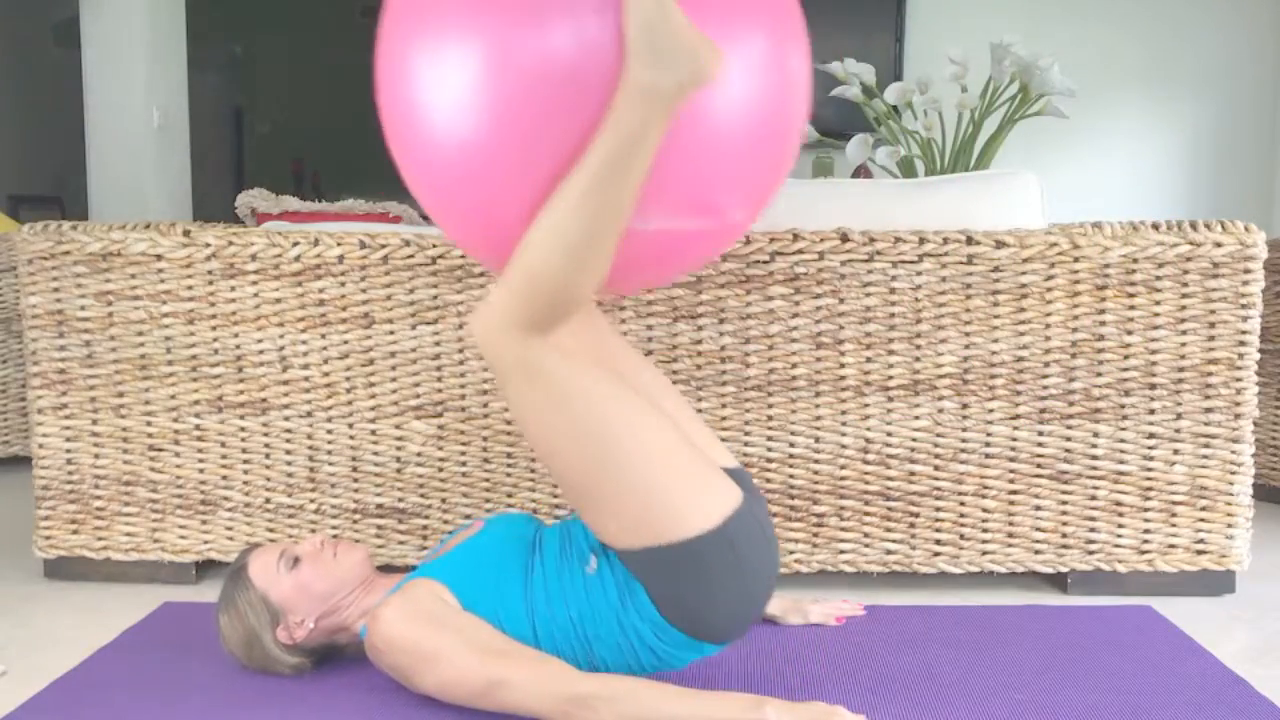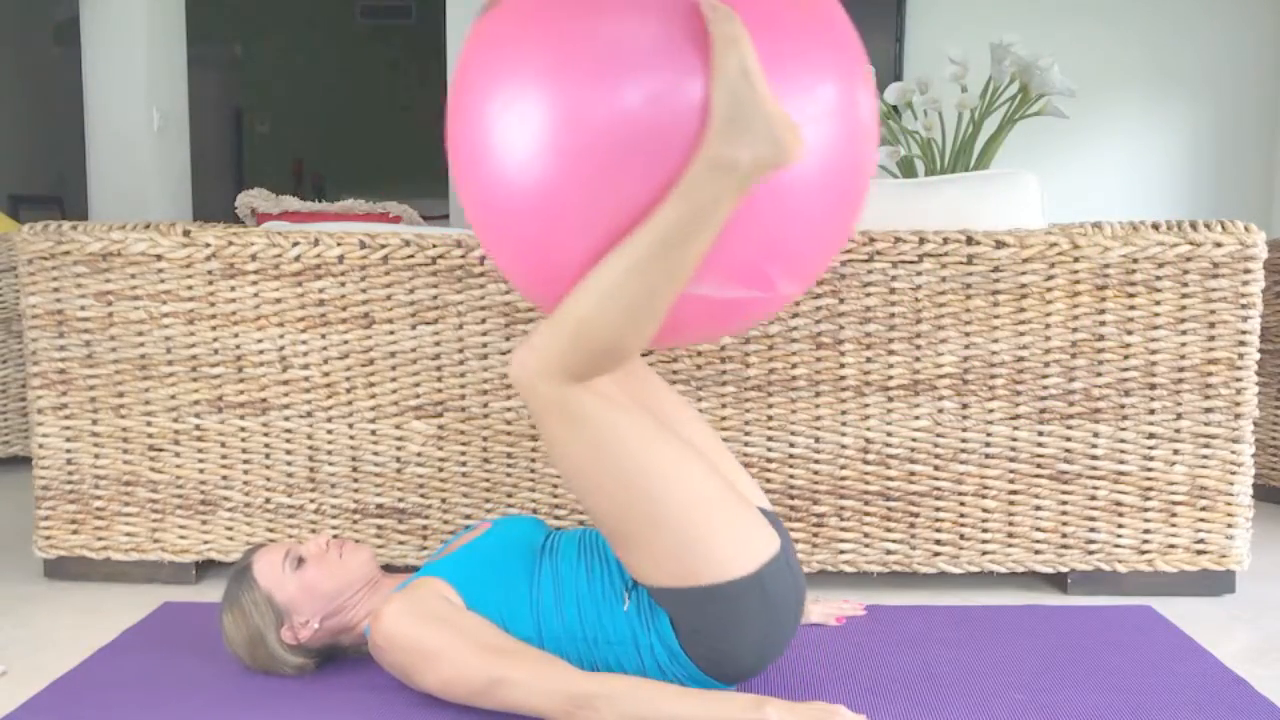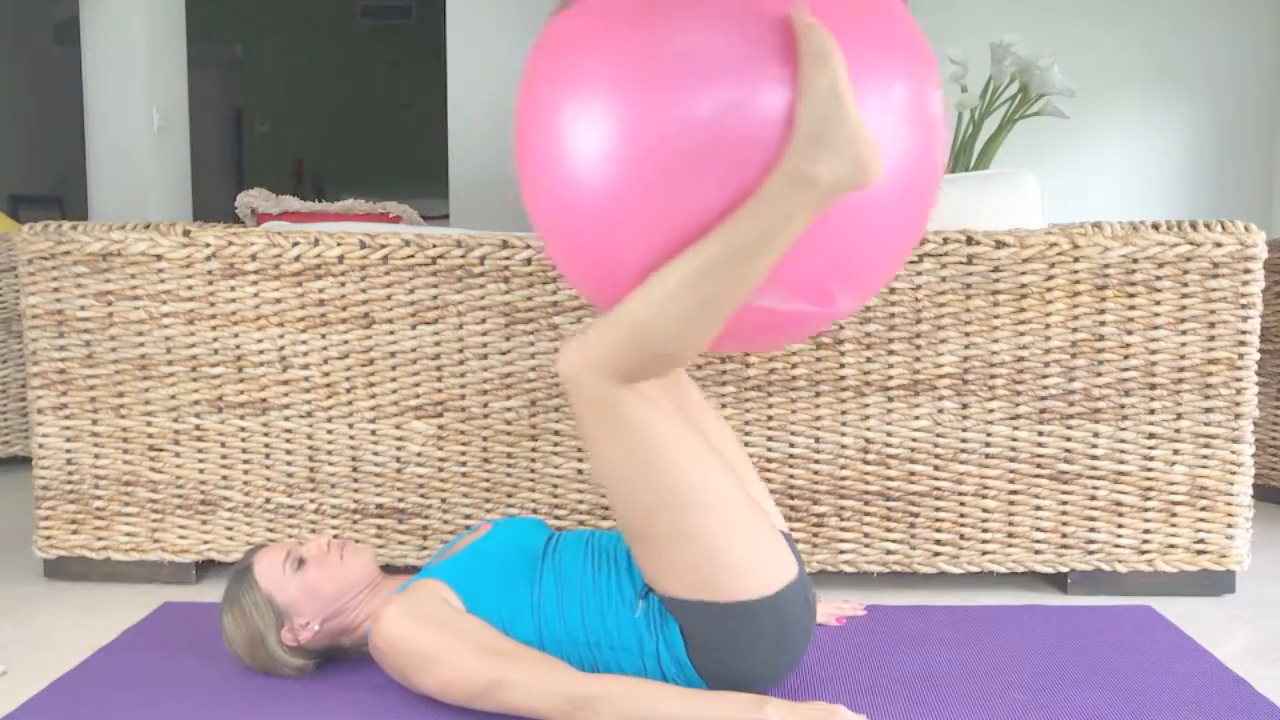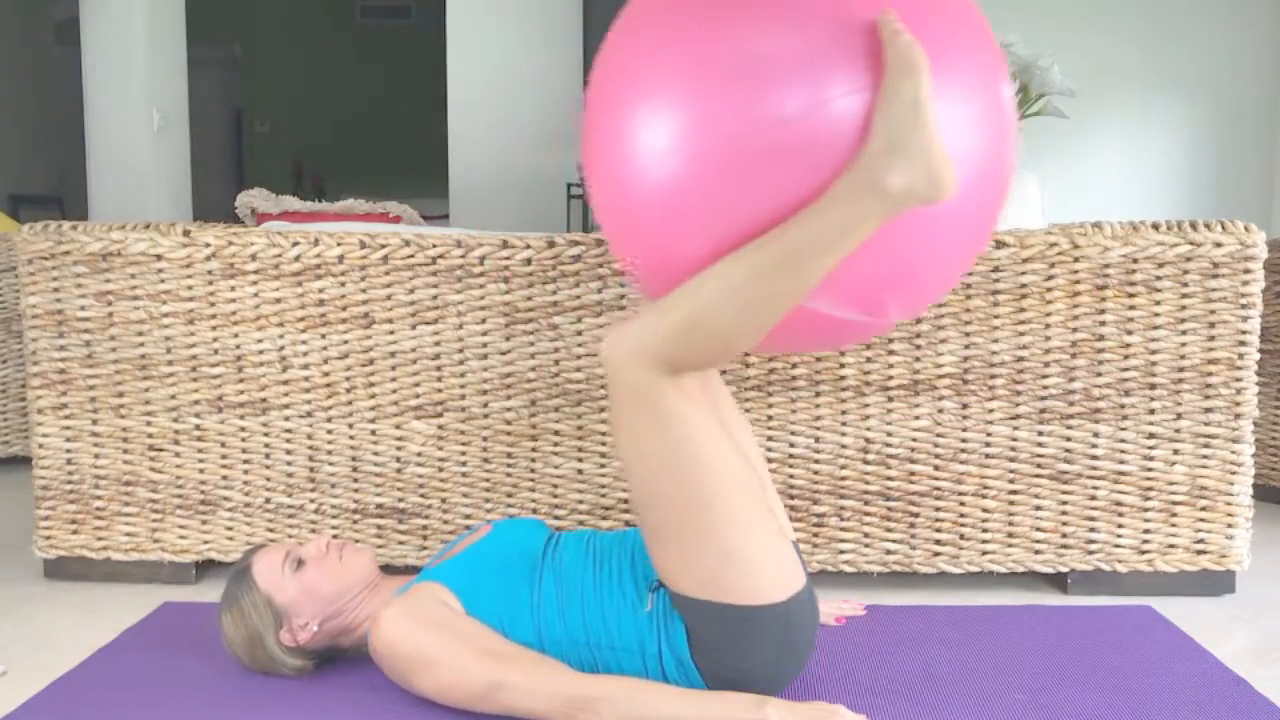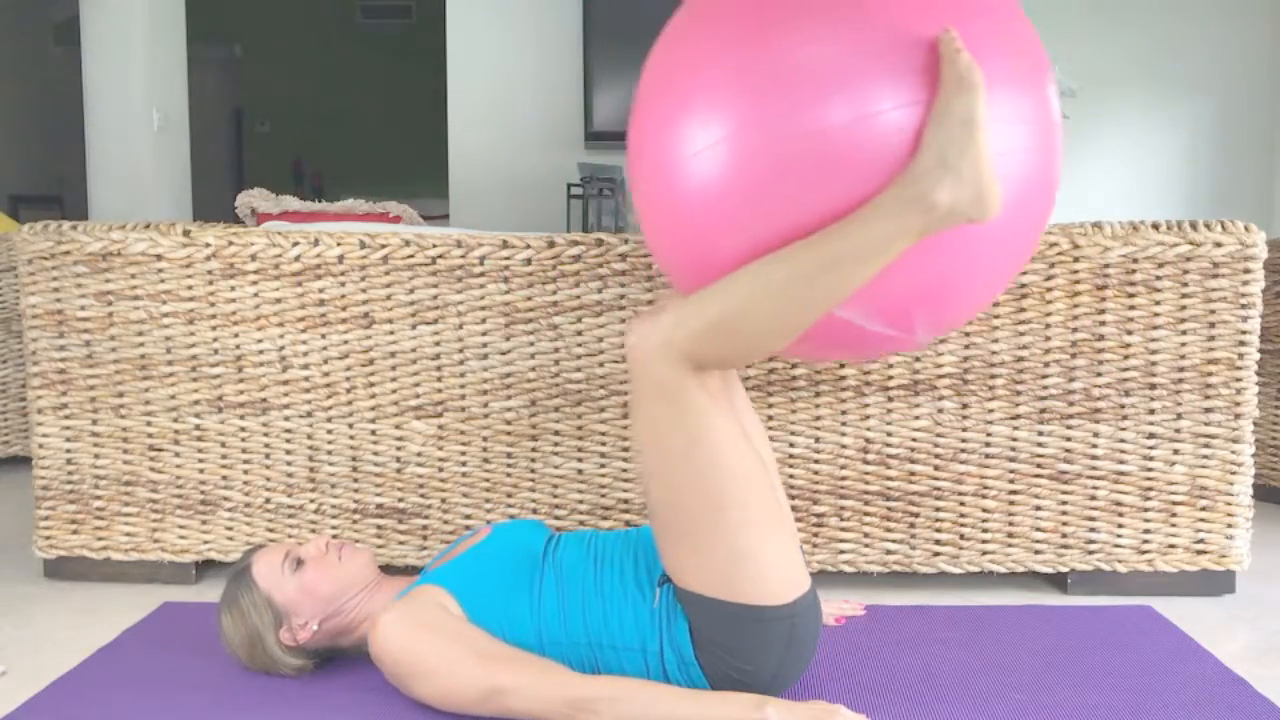
dt=0.2s
person 1, frame 1
left shoulder: (435, 582)
right shoulder: (399, 630)
left hip: (707, 558)
right hip: (702, 561)
right knee: (508, 324)
right ankle: (652, 80)
person 1, frame 2
left shoulder: (440, 582)
right shoulder: (402, 628)
left wrist: (774, 598)
left hip: (735, 595)
right hip: (721, 626)
left knee: (591, 345)
right knee: (547, 365)
right ankle: (736, 152)
person 1, frame 3
left shoulder: (440, 584)
right shoulder: (402, 630)
left wrist: (774, 599)
left hip: (745, 613)
right hip: (730, 636)
left knee: (632, 350)
right knee: (597, 362)
right ankle: (816, 169)
person 1, frame 4
left shoulder: (444, 580)
right shoulder: (403, 632)
left wrist: (775, 593)
left hip: (744, 618)
right hip: (731, 641)
left knee: (666, 344)
right knee: (639, 349)
right ankle: (886, 177)
person 1, frame 5
left shoulder: (447, 580)
right shoulder: (402, 635)
left wrist: (780, 594)
left hip: (741, 618)
right hip: (737, 640)
left knee: (685, 347)
right knee: (664, 344)
right ankle: (930, 192)
